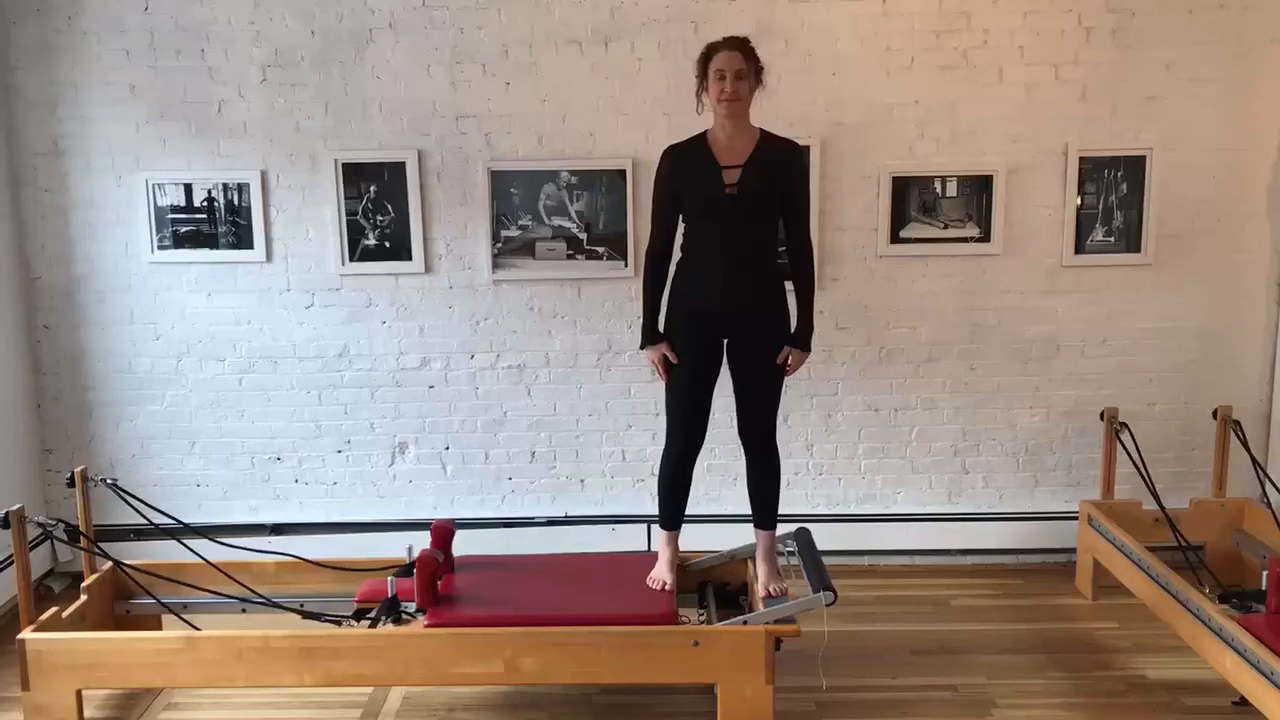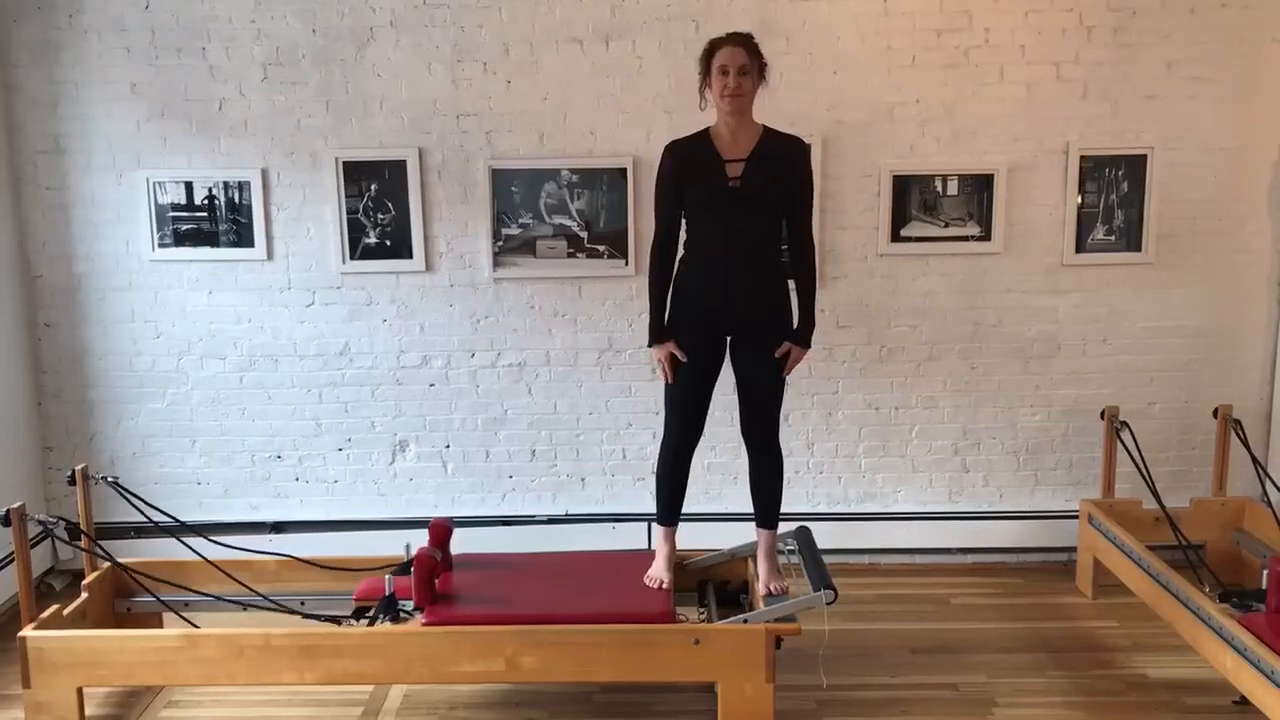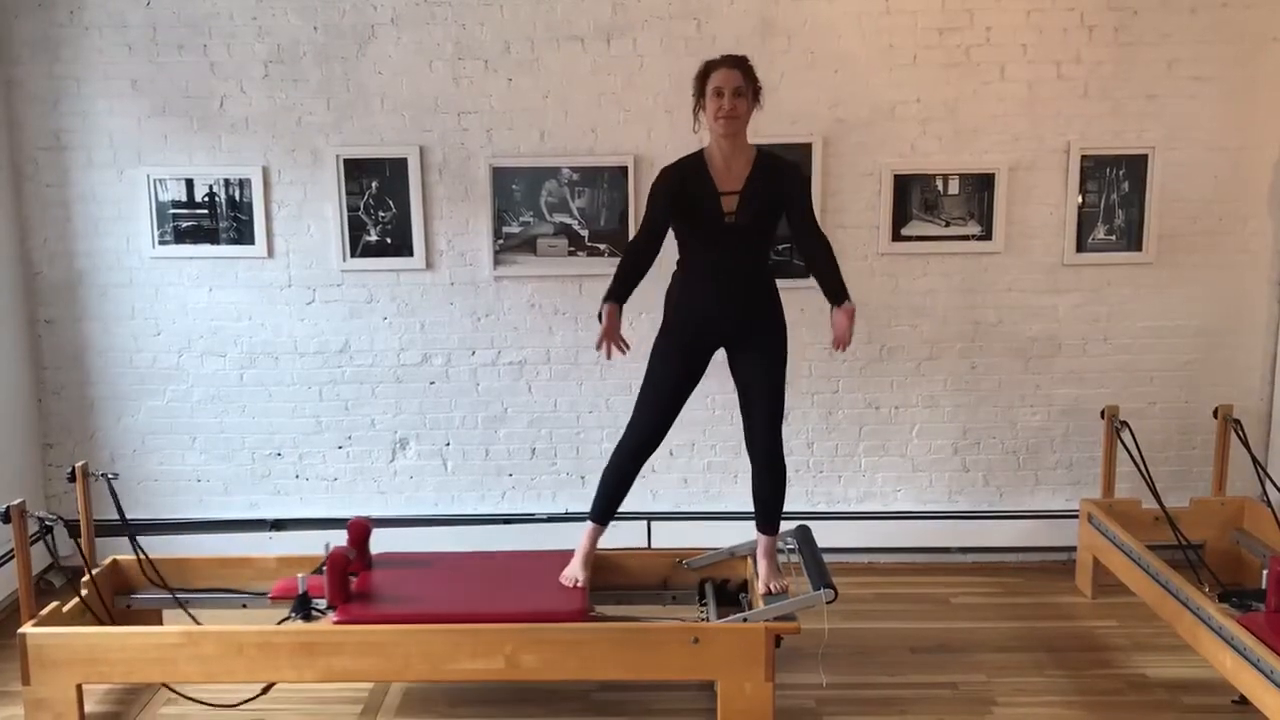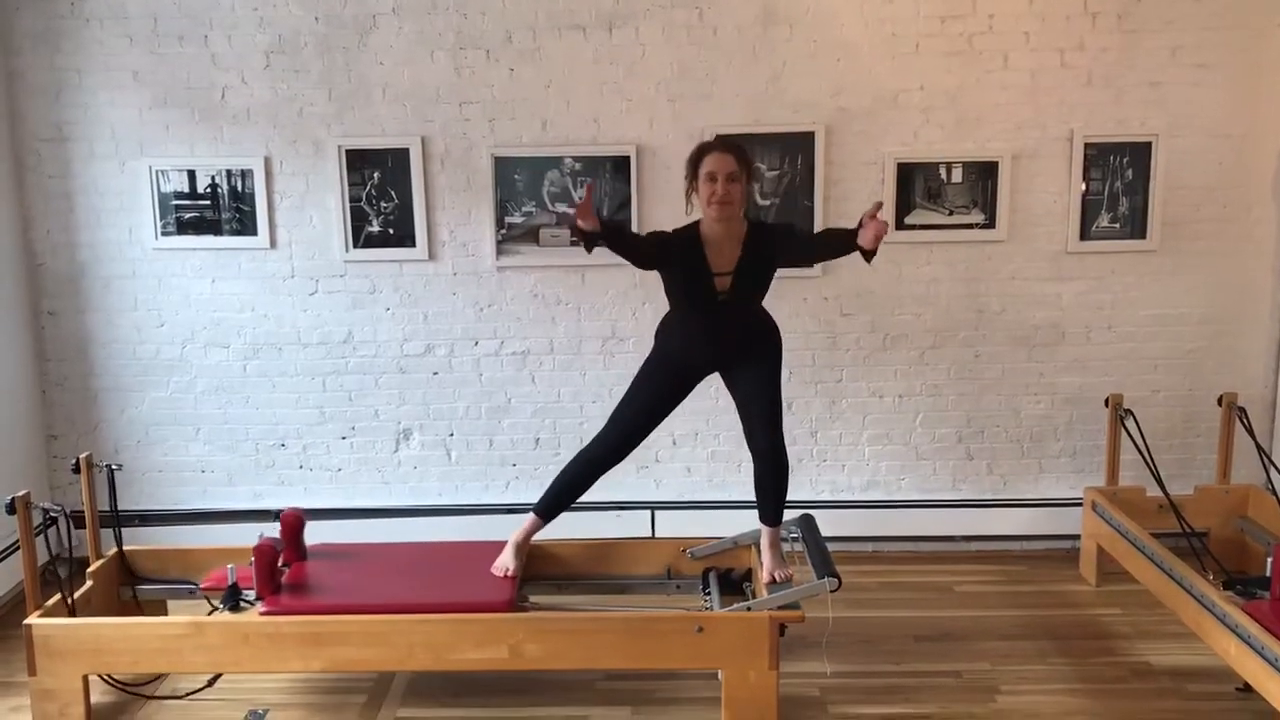
dt=0.7s
person 1, frame 1
left shoulder: (785, 156)
right shoulder: (679, 159)
left elbow: (800, 247)
right elbow: (659, 246)
left wrist: (803, 330)
right wrist: (650, 330)
left hip: (761, 311)
right hip: (693, 310)
left knee: (759, 436)
right knee: (683, 436)
left ankle: (765, 555)
right ankle: (667, 550)
person 1, frame 2
left shoulder: (789, 152)
right shoulder: (681, 154)
left elbow: (801, 243)
right elbow: (664, 244)
left wrist: (804, 326)
right wrist: (658, 329)
left hip: (764, 308)
right hip: (696, 308)
left knee: (761, 434)
right knee: (680, 432)
left ankle: (767, 556)
right ankle: (665, 548)
person 1, frame 3
left shoulder: (782, 174)
right shoulder: (677, 177)
left elbow: (810, 239)
right elbow: (645, 243)
left wrist: (839, 301)
right wrist: (613, 302)
left hip: (758, 322)
right hip: (689, 320)
left knee: (766, 441)
right knee: (643, 432)
left ankle: (766, 555)
right ankle: (587, 545)
person 1, frame 4
left shoulder: (769, 240)
right shoulder: (673, 247)
left elbow: (816, 245)
right elbow: (631, 247)
left wrist: (860, 238)
right wrist: (595, 228)
left hip: (751, 351)
right hip: (680, 353)
left knee: (768, 445)
right knee: (611, 444)
left ankle: (770, 545)
right ankle: (521, 537)
